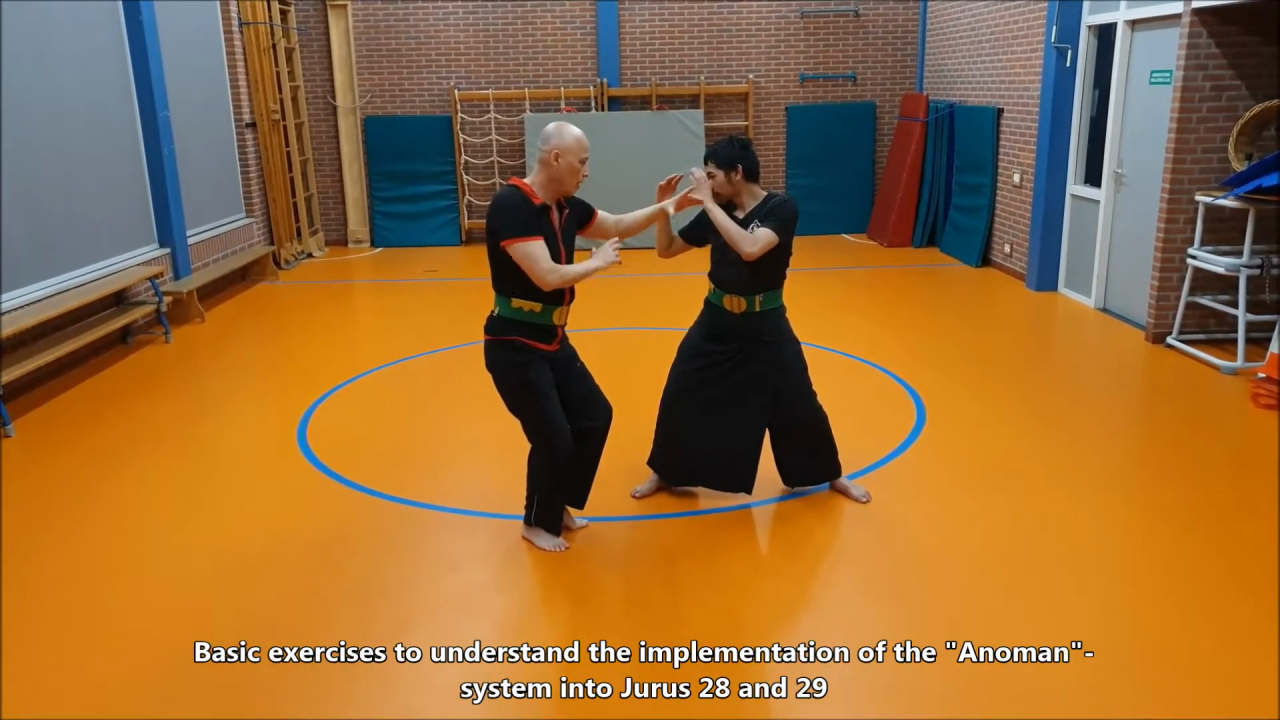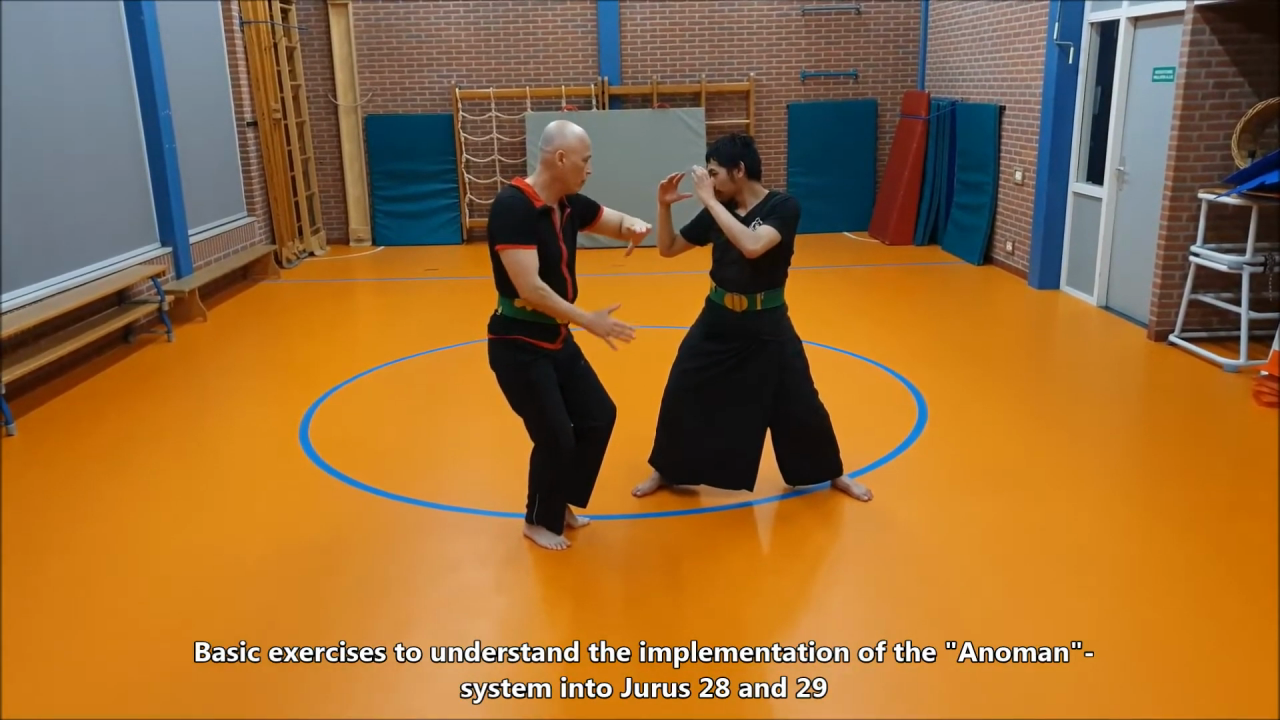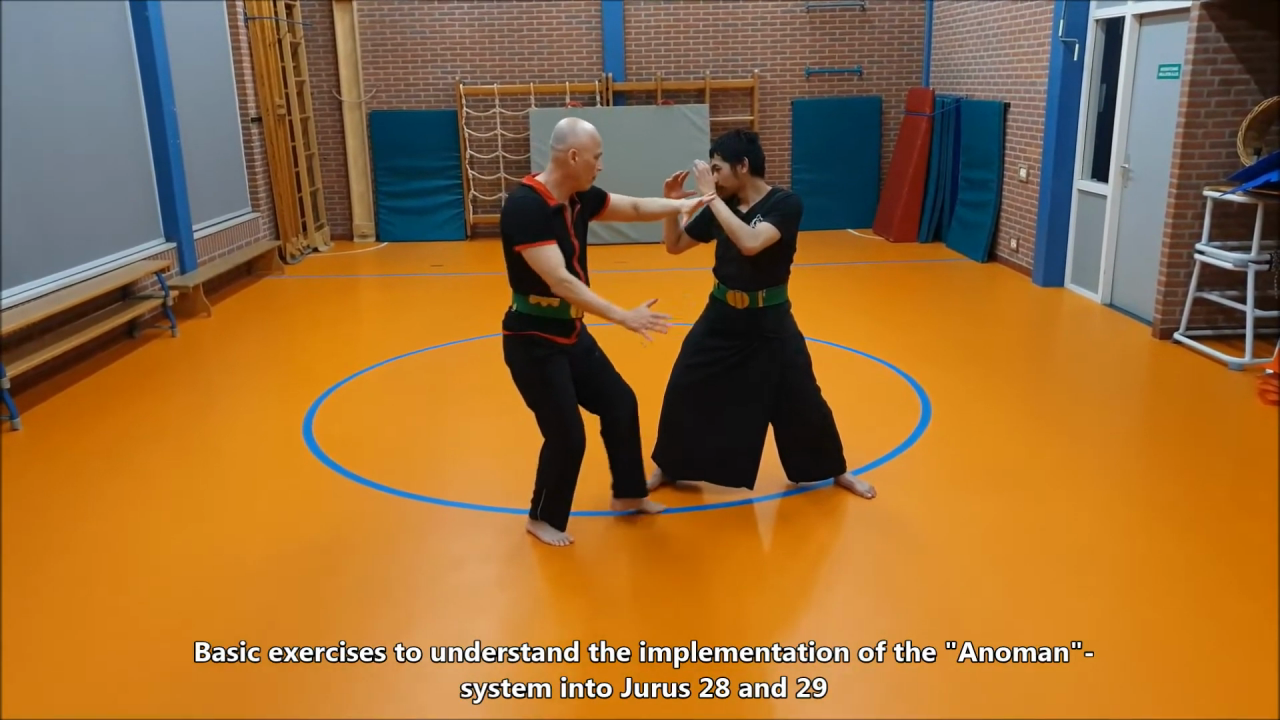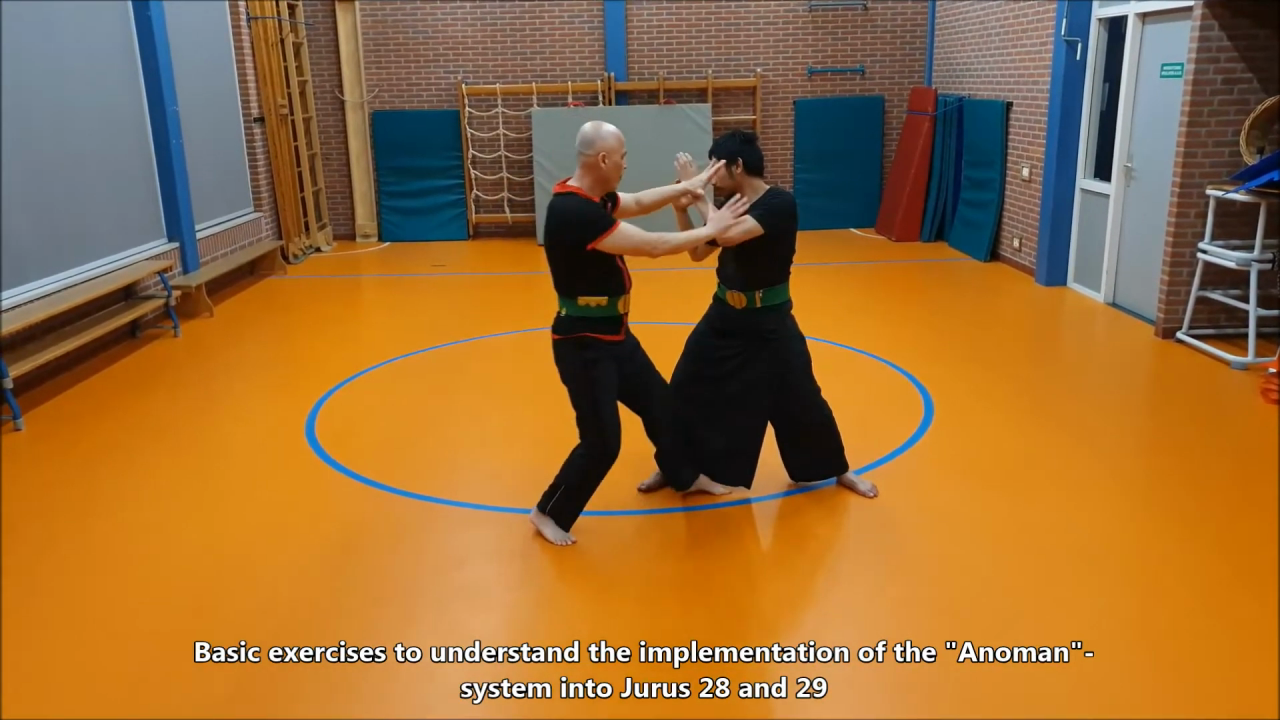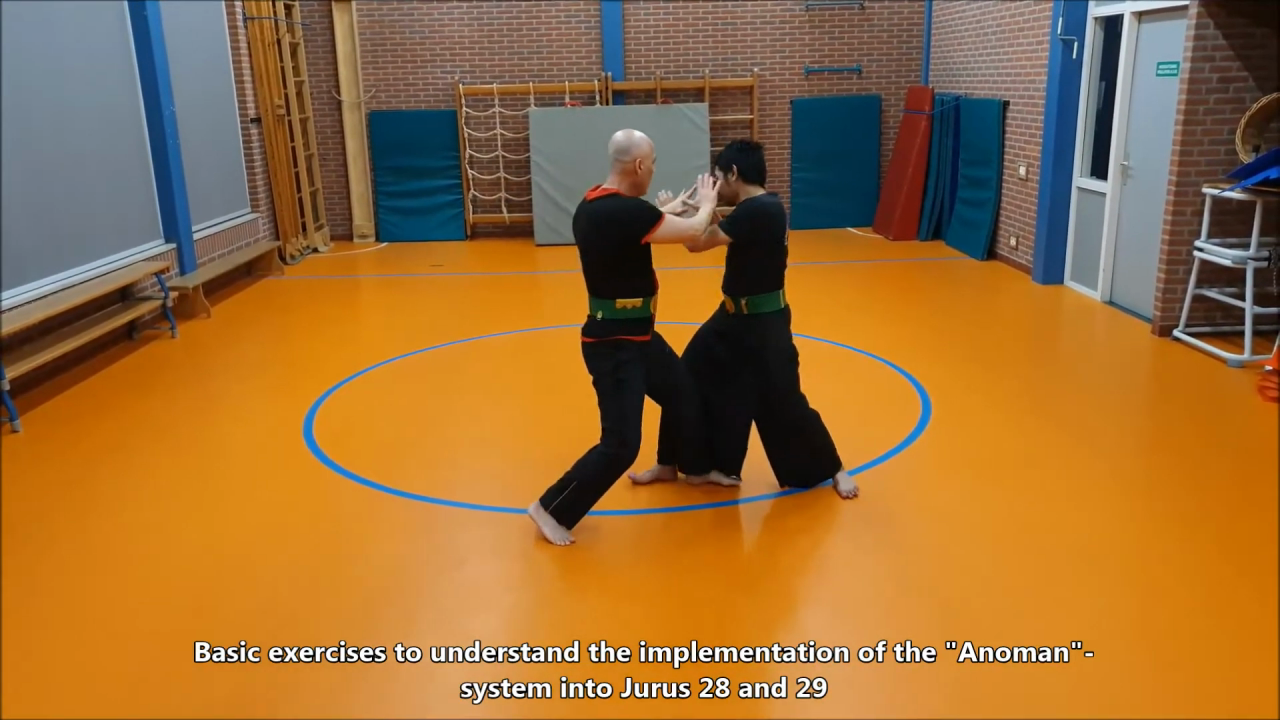
dt=0.5s
person 1, frame 1
left shoulder: (567, 206)
right shoulder: (510, 205)
left elbow: (617, 226)
right elbow: (547, 276)
left wrist: (661, 208)
right wrist: (597, 263)
left hip: (552, 339)
right hip: (514, 344)
left knee: (594, 416)
right knee: (553, 437)
left ankle: (558, 506)
right ankle: (538, 522)
person 1, frame 2
left shoulder: (570, 204)
right shoulder: (512, 207)
left elbow: (617, 223)
right elbow: (529, 288)
left wrist: (635, 226)
right wrist: (590, 320)
left hip: (556, 337)
right hip: (518, 344)
left knee: (599, 416)
right knee: (555, 437)
left ankle: (561, 502)
right ankle: (540, 521)
person 1, frame 3
left shoulder: (579, 197)
right shoulder: (524, 206)
left elbow: (634, 207)
right elbow: (560, 281)
left wrist: (679, 205)
right wrist: (624, 316)
left hip: (570, 331)
right hip: (533, 339)
left knee: (620, 404)
right knee: (566, 435)
left ankle: (629, 494)
right ankle: (543, 518)
person 1, frame 4
left shoulder: (589, 199)
right shoulder: (573, 212)
left elbow: (635, 203)
right elbow: (652, 246)
left wrist: (687, 187)
right wrist: (711, 229)
left hip: (612, 334)
right hip: (583, 342)
left knee: (660, 404)
right knee: (601, 440)
left ankle: (685, 477)
right ankle: (550, 514)
person 1, frame 5
left shoulder: (595, 206)
right shoulder: (624, 210)
right elbow: (692, 231)
left wrist: (671, 209)
right wrist: (706, 205)
left hip: (633, 334)
right hip: (615, 343)
left knee: (684, 395)
right knee: (620, 444)
left ankle: (697, 467)
right ankle: (552, 509)
person 2, frame 1
left shoulder: (781, 209)
right shoulder: (716, 211)
left elbow: (750, 248)
right elbow: (666, 249)
left wrist: (707, 203)
right wrist: (664, 207)
left hip: (765, 326)
right hip: (715, 322)
left knee: (798, 406)
right knee: (679, 398)
left ankle: (831, 475)
right ankle: (664, 473)
person 2, frame 2
left shoulder: (783, 207)
right shoulder: (718, 210)
left elbow: (752, 246)
right elbow: (668, 248)
left wrist: (709, 200)
right wrist: (664, 206)
left hip: (766, 325)
right hip: (717, 320)
left knee: (799, 404)
right knee: (680, 397)
left ankle: (833, 474)
right ankle: (665, 472)
person 2, frame 3
left shoulder: (785, 204)
right shoulder: (722, 206)
left elbow: (750, 243)
right elbow: (674, 245)
left wrist: (710, 196)
right wrist: (671, 203)
left hip: (769, 320)
right hip: (720, 316)
left knee: (801, 401)
right knee: (683, 391)
left ankle: (837, 471)
right ankle: (667, 468)
person 2, frame 4
left shoulder: (780, 203)
left elbow: (727, 235)
right elbow: (697, 252)
right wrist: (683, 209)
left hip: (769, 320)
right hip: (724, 315)
left knee: (800, 400)
right knee: (685, 390)
left ankle: (840, 470)
person 2, frame 5
left shoulder: (760, 211)
right shoulder: (755, 209)
left elbow: (697, 243)
left hip: (763, 325)
right hip: (733, 317)
left knee: (784, 406)
left ankle: (833, 469)
right ankle: (667, 464)
